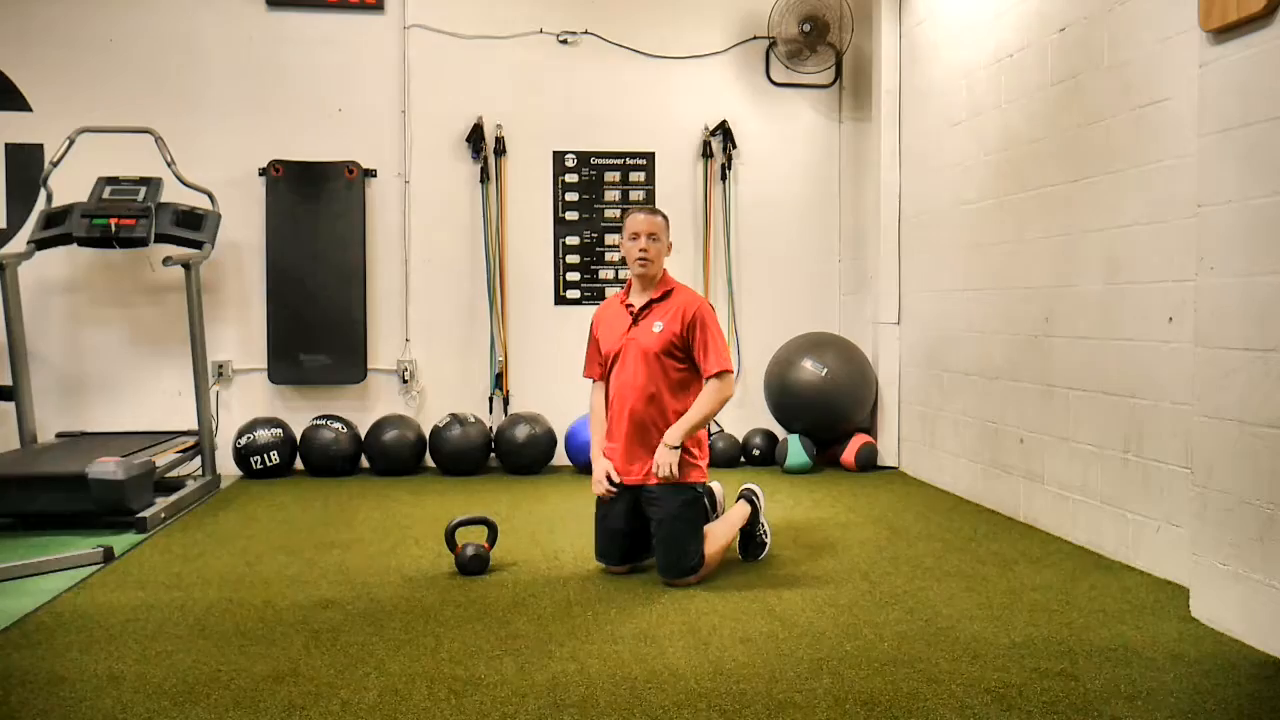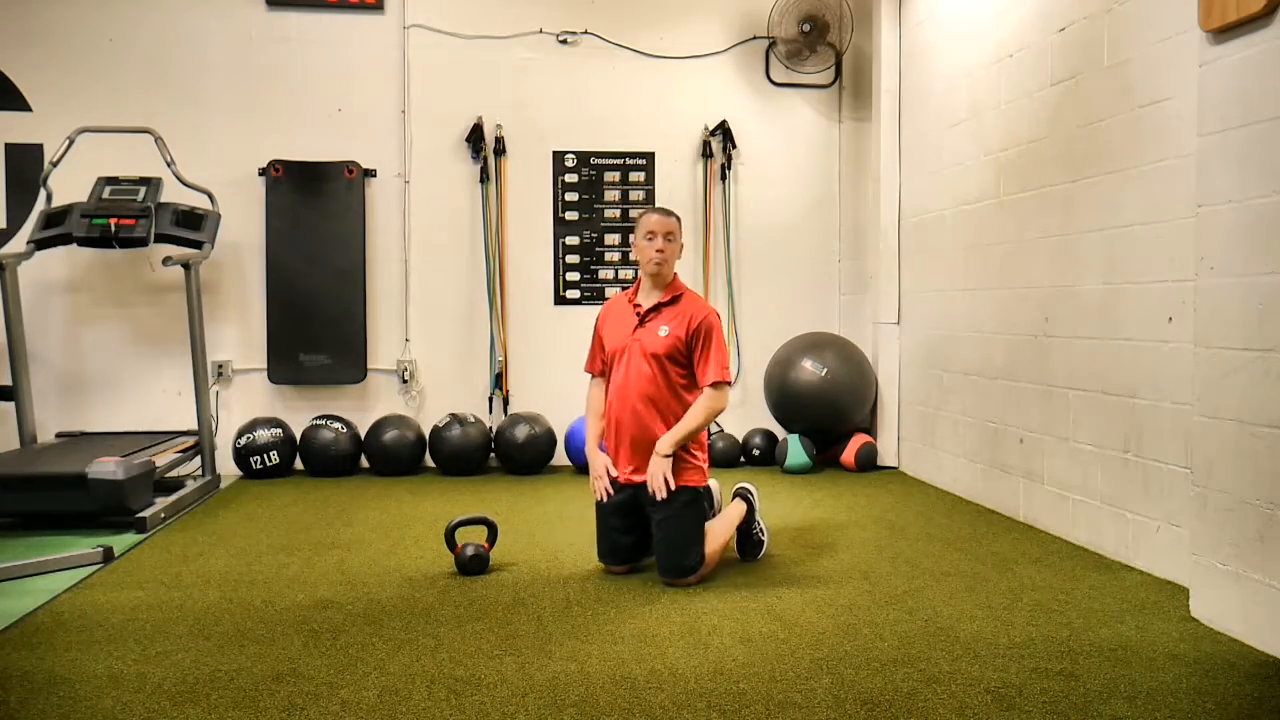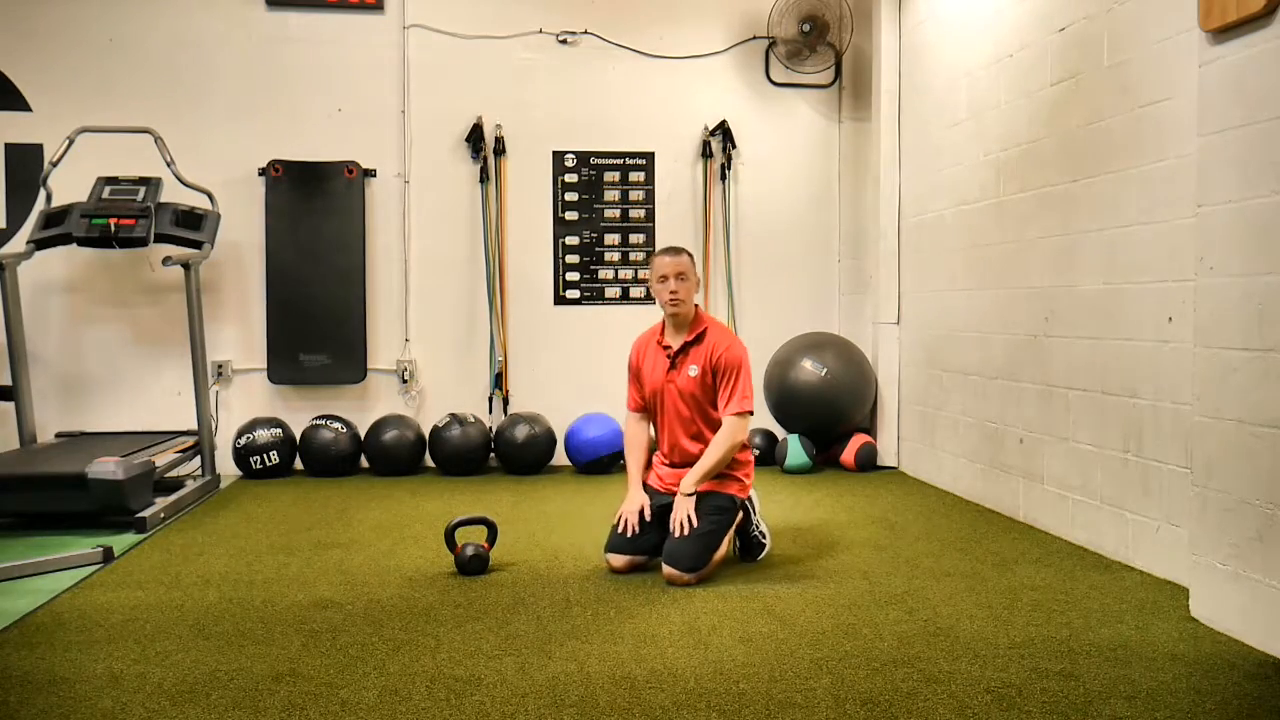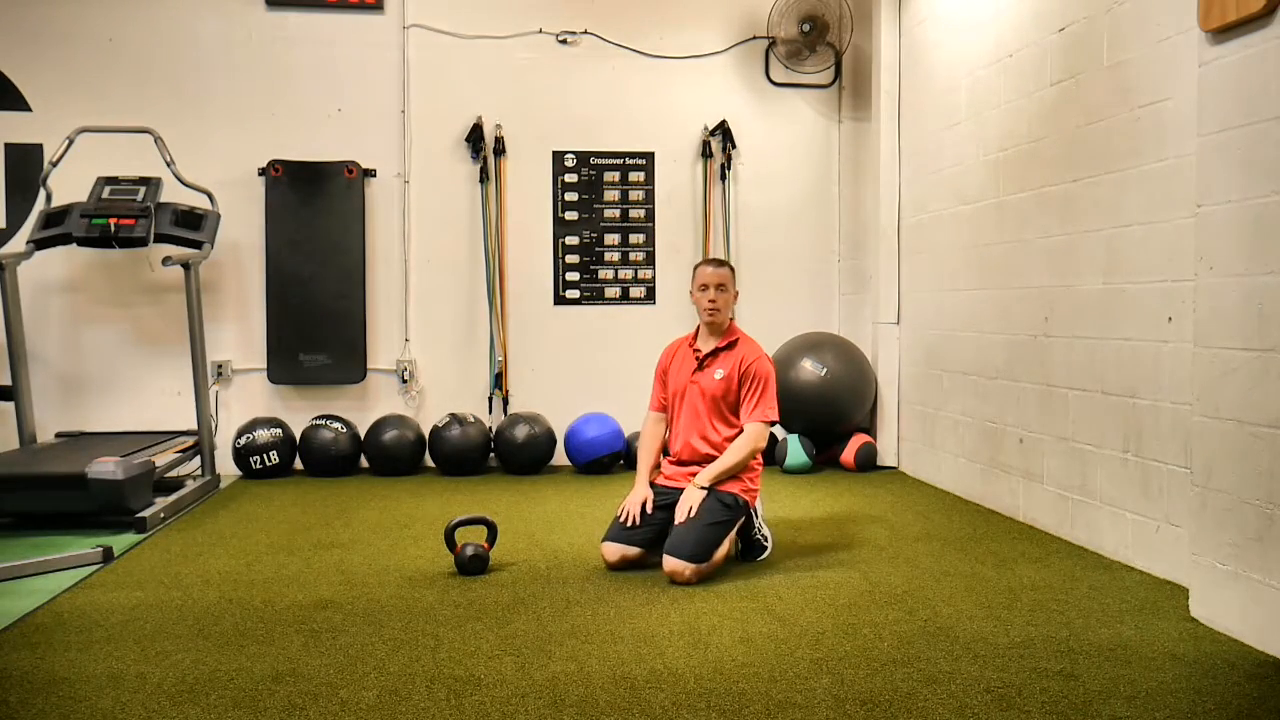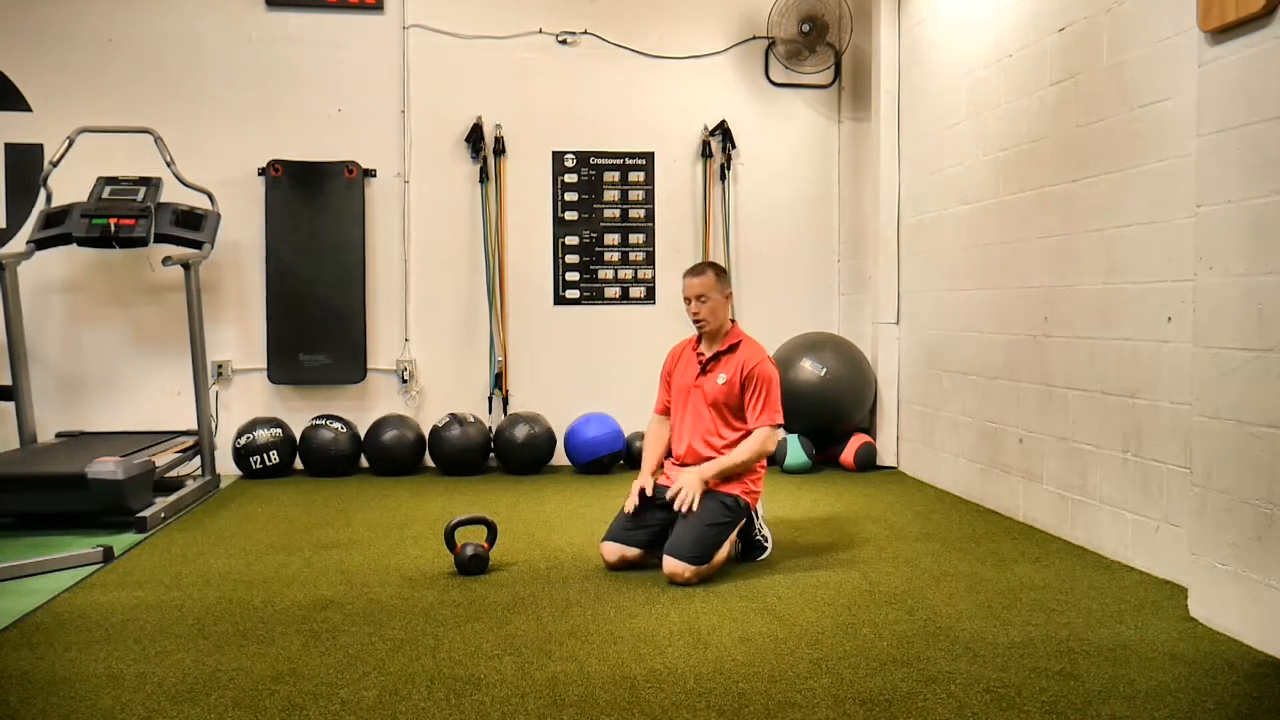
dt=0.7s
person 1, frame 1
left shoulder: (691, 307)
right shoulder: (605, 313)
left elbow: (722, 385)
right elbow: (600, 388)
left wrist: (674, 439)
right wrist: (598, 455)
left hip: (672, 466)
right hip: (620, 467)
left knee: (680, 574)
right knee: (616, 564)
left ankle: (745, 510)
right ankle: (704, 502)
person 1, frame 2
left shoulder: (698, 314)
right shoulder: (610, 312)
left elbow: (716, 396)
right elbow: (599, 383)
left wrist: (664, 447)
right wrist: (593, 448)
left hip: (675, 467)
right hip: (619, 468)
left knee: (679, 575)
right knee: (617, 565)
left ankle: (741, 509)
right ankle: (701, 504)
person 1, frame 3
left shoulder: (724, 346)
right shoulder: (642, 348)
left elbow: (736, 431)
right elbow: (637, 419)
left wrist: (689, 488)
right wrist: (634, 487)
left hip: (718, 478)
right hip: (663, 478)
left knee: (679, 571)
right knee: (619, 559)
left ankle: (739, 518)
right ankle: (681, 530)
person 1, frame 4
left shoulder: (752, 358)
right shoulder: (673, 353)
left elbow: (755, 437)
right elbow: (656, 420)
left wrist: (702, 482)
right wrist: (641, 482)
left hip: (726, 482)
right hip: (672, 478)
left knee: (681, 568)
right knee: (615, 553)
left ankle: (739, 528)
right ankle: (689, 532)
person 1, frame 5
left shoulder: (754, 361)
right shoulder: (677, 355)
left elbow: (766, 440)
right elbow: (662, 420)
left wrist: (704, 474)
right wrist: (646, 474)
left hip: (727, 485)
right hip: (675, 480)
left knee: (680, 569)
right knee: (614, 553)
left ankle: (740, 530)
right ankle: (696, 531)
